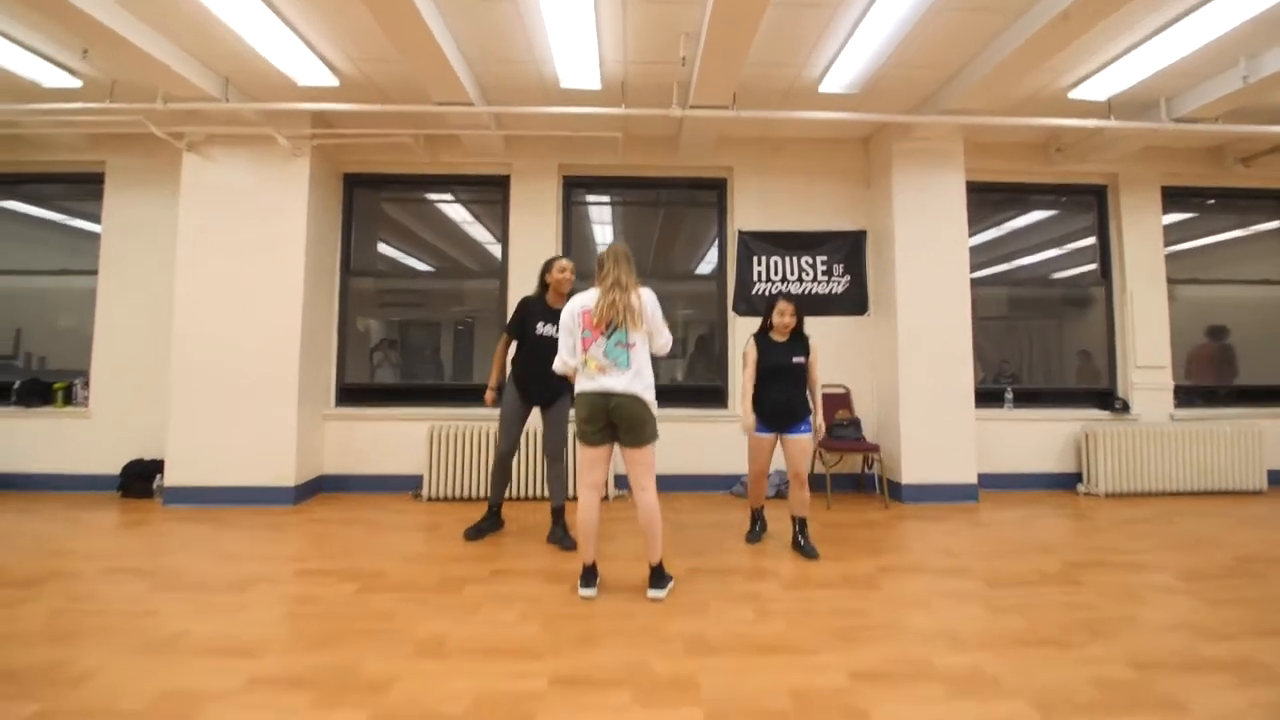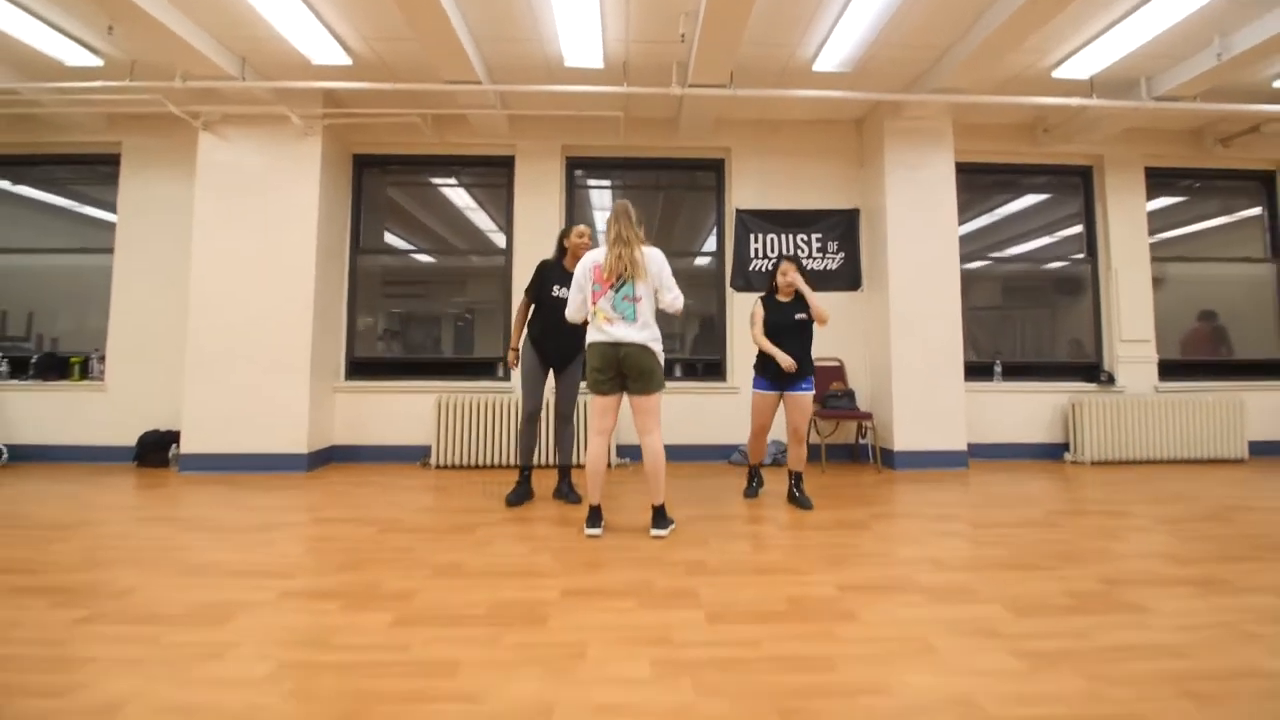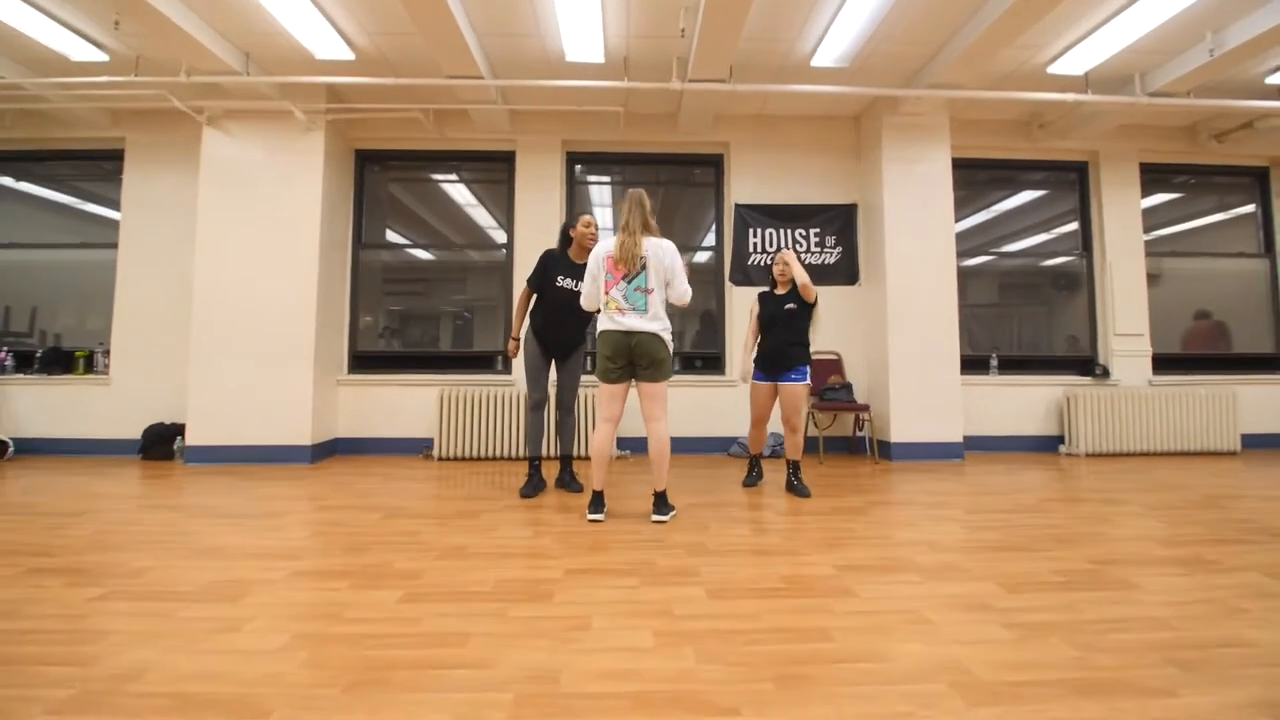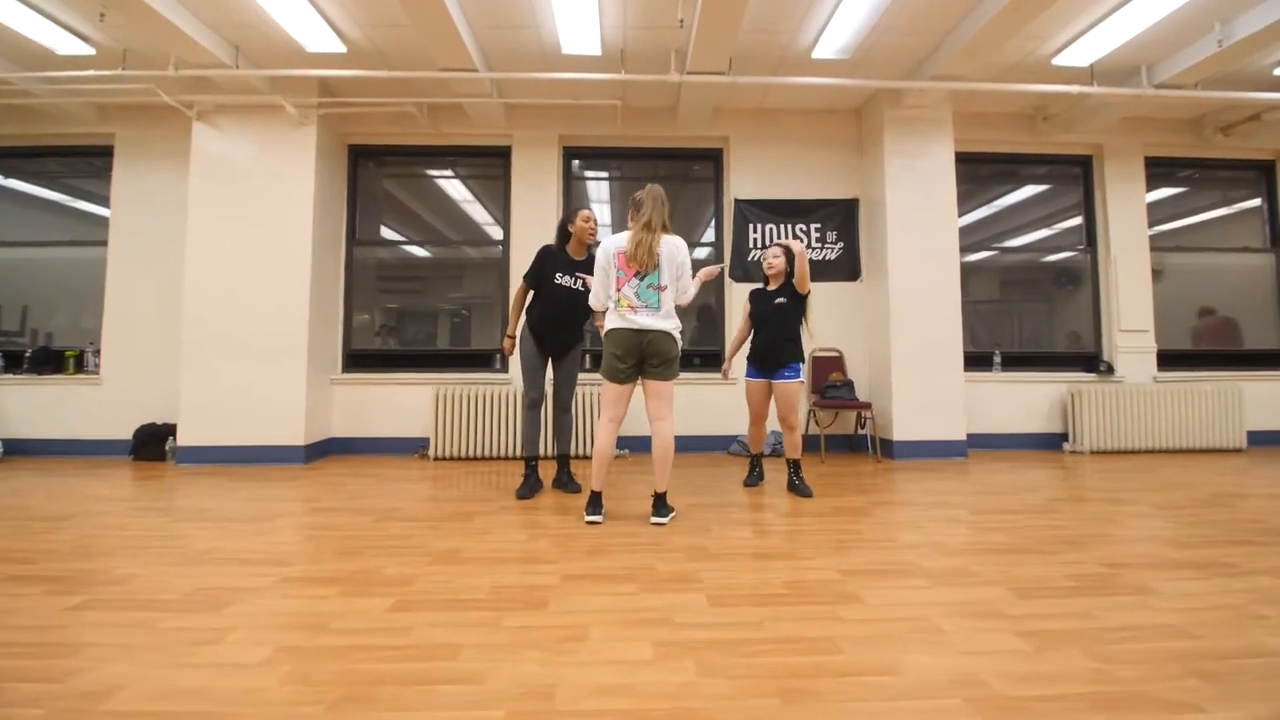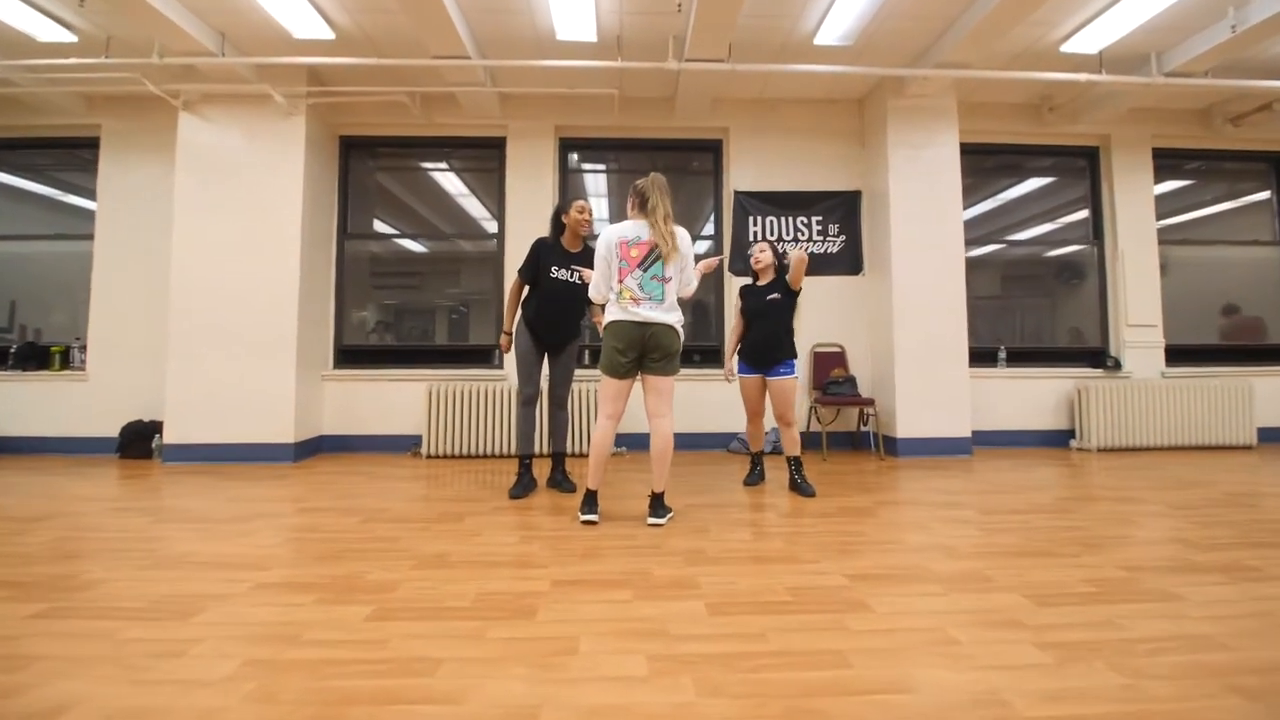
dt=0.3s
person 1, frame 1
left shoulder: (577, 304)
right shoulder: (644, 299)
left elbow: (565, 364)
right elbow: (662, 346)
left hip: (591, 399)
right hip: (633, 398)
left knee: (590, 487)
right knee: (644, 487)
left ankle: (588, 574)
right ankle: (656, 574)
person 1, frame 2
left shoulder: (589, 260)
right shoulder: (652, 256)
left elbow: (574, 313)
right elbow: (674, 304)
left hip: (602, 349)
right hip: (641, 349)
left knee: (600, 432)
right knee: (650, 432)
left ankle: (594, 515)
right ankle: (659, 515)
person 1, frame 3
left shoulder: (602, 250)
right shoulder: (665, 248)
left elbow: (588, 302)
right elbow: (681, 298)
right wrist: (682, 274)
left hip: (612, 338)
right hip: (651, 339)
left knee: (606, 419)
right knee: (656, 420)
left ankle: (597, 500)
right ankle: (660, 501)
person 1, frame 4
left shoulder: (610, 245)
right shoulder: (675, 246)
left elbow: (598, 303)
right elbow: (683, 298)
left wrist: (596, 287)
right wrist: (701, 277)
left hip: (621, 336)
right hip: (661, 337)
left knee: (610, 419)
right knee: (661, 419)
left ankle: (595, 501)
right ankle: (660, 503)
person 1, frame 5
left shoulder: (611, 234)
right shoulder: (679, 237)
left elbow: (599, 294)
right elbow: (685, 290)
left wrist: (593, 279)
right wrist: (701, 269)
left hip: (621, 328)
right hip: (663, 330)
left knee: (608, 415)
right knee: (660, 416)
left ankle: (590, 501)
right ankle: (658, 503)
person 2, frame 1
right shoulder: (529, 305)
right elbow: (505, 343)
right wrist: (492, 385)
left hip: (557, 392)
right hip: (520, 387)
left knee: (556, 455)
right knee: (505, 450)
left ankle: (559, 525)
right ankle: (493, 515)
person 2, frame 2
right shoulder: (547, 269)
right elbow: (525, 306)
right wrist: (514, 346)
left hip: (571, 355)
right hip: (537, 349)
left knee: (565, 415)
right knee: (531, 411)
left ankle: (564, 482)
right ankle: (524, 480)
person 2, frame 3
right shoulder: (551, 259)
right elbow: (527, 294)
right wrist: (514, 335)
left hip: (573, 345)
right hip: (539, 339)
left knee: (566, 405)
right knee: (537, 401)
left ankle: (566, 471)
right ankle: (535, 472)
person 2, frame 4
left shoulder: (595, 266)
right shoulder: (548, 255)
right elbow: (523, 291)
right wrist: (510, 333)
left hip: (570, 343)
right hip: (535, 337)
left knee: (564, 404)
right knee: (533, 400)
left ankle: (563, 471)
right ankle: (531, 473)
person 2, frame 5
left shoulder: (592, 258)
right shoulder: (543, 248)
right elbow: (518, 285)
left wrist: (601, 319)
right wrist: (507, 329)
left hip: (567, 337)
right hip: (531, 331)
left knee: (559, 400)
right knee: (528, 396)
left ankle: (558, 470)
right ankle: (525, 472)
person 3, frame 1
left shoulder: (804, 344)
right shoulder: (756, 343)
left elbow: (813, 382)
right elbow: (748, 378)
left wrist: (818, 414)
right wrist: (747, 412)
left hip: (797, 419)
right hip: (764, 418)
left knee: (799, 477)
right knee: (757, 475)
left ankle: (800, 534)
right ankle: (757, 520)
person 3, frame 2
left shoulder: (806, 303)
right shoulder: (763, 303)
left elbow: (823, 318)
right elbow: (757, 335)
left wrist: (804, 288)
right wrist: (779, 354)
left hip: (800, 377)
right hip: (767, 375)
left knee: (798, 434)
right knee: (758, 431)
left ankle: (796, 487)
right ankle: (754, 476)
person 3, frame 3
left shoulder: (803, 295)
right shoulder: (762, 298)
left elbow: (805, 281)
right elbow: (752, 332)
left wrist: (793, 257)
right wrist: (746, 361)
left hip: (795, 367)
right hip: (764, 367)
left knee: (793, 424)
right knee: (757, 421)
left ankle: (793, 476)
right ankle: (754, 467)
person 3, frame 4
left shoulder: (796, 289)
right shoulder: (755, 295)
left elbow: (801, 252)
right elbow: (744, 331)
left wrist: (789, 245)
right wrist: (728, 359)
left hip: (787, 364)
right hip: (757, 364)
left knee: (789, 422)
right knee: (756, 419)
left ankle: (795, 475)
right ankle: (755, 467)
person 3, frame 5
left shoulder: (787, 284)
right shoulder: (745, 291)
left elbow: (801, 257)
right elbow: (737, 328)
left wrist: (790, 257)
right wrist: (728, 358)
left hip: (781, 360)
right hip: (750, 361)
left knee: (786, 418)
right knee: (753, 417)
left ankle: (796, 474)
right ankle: (756, 466)
